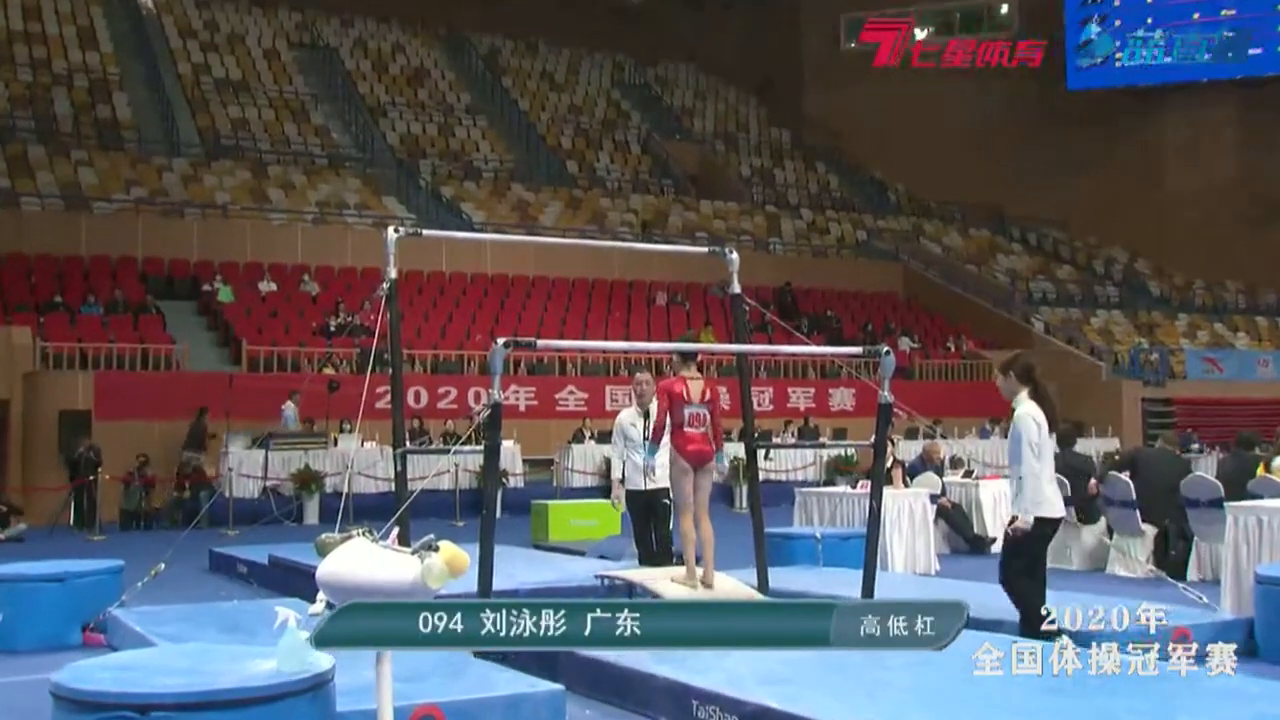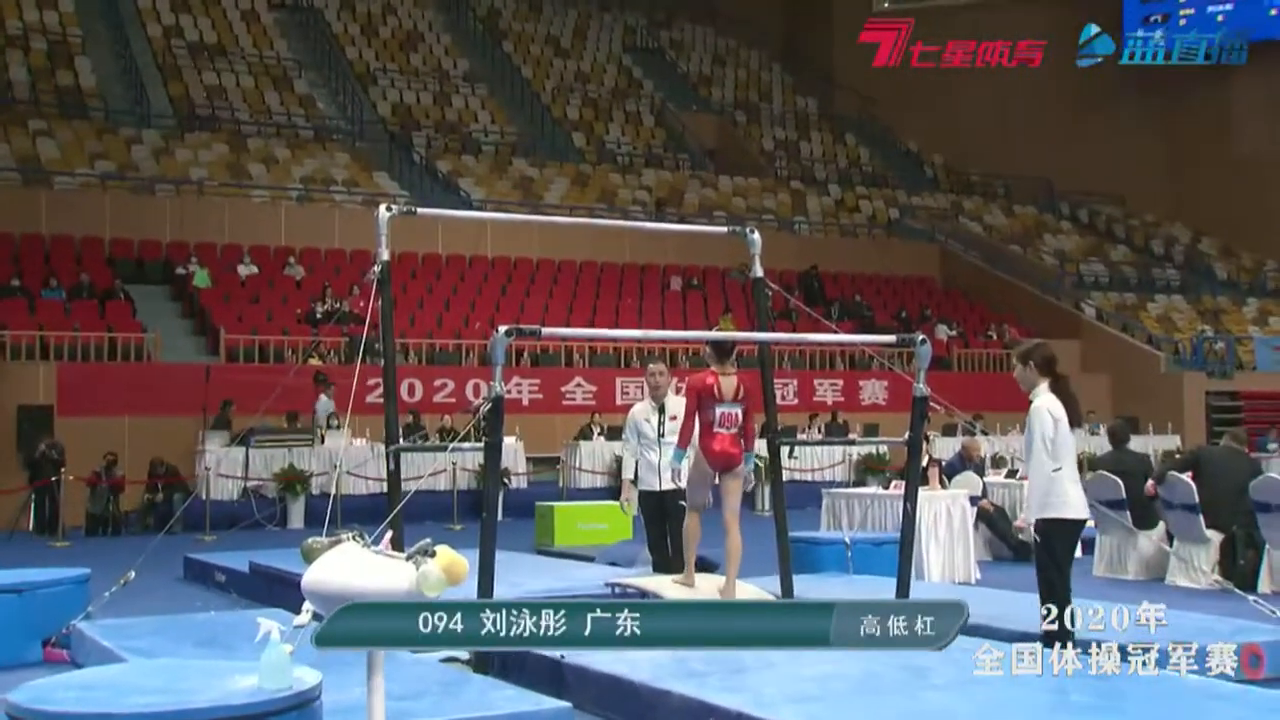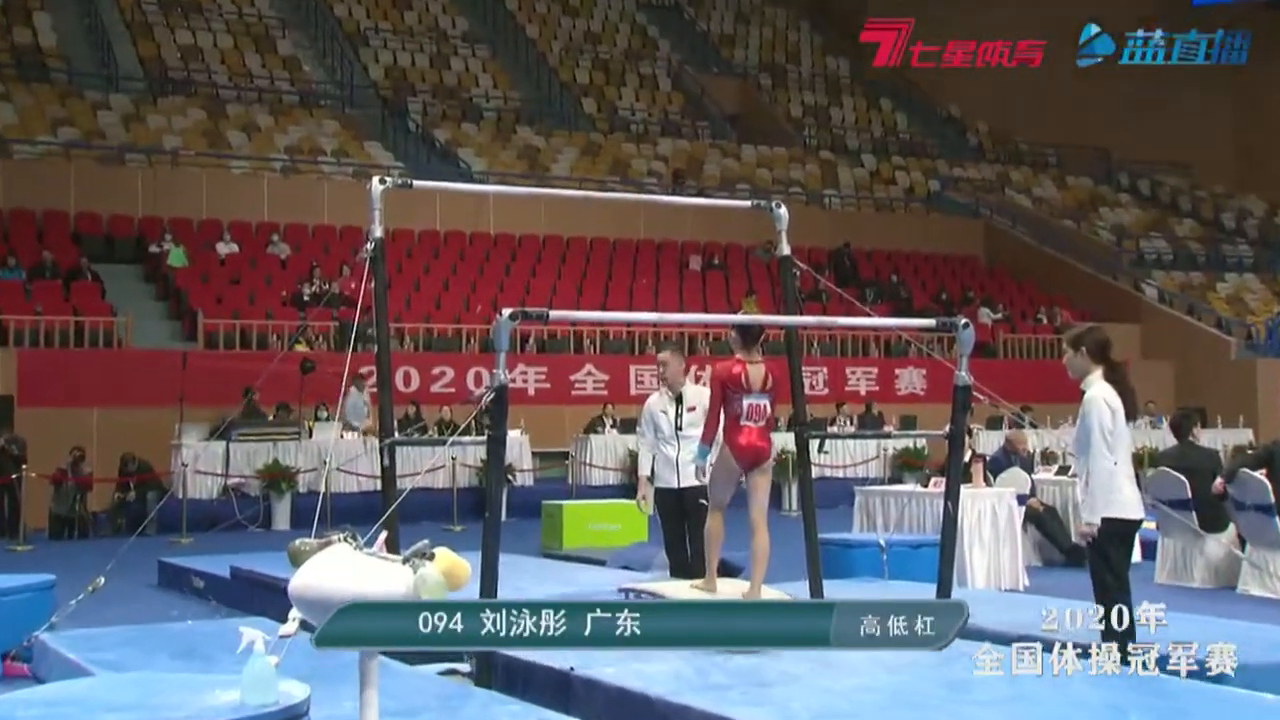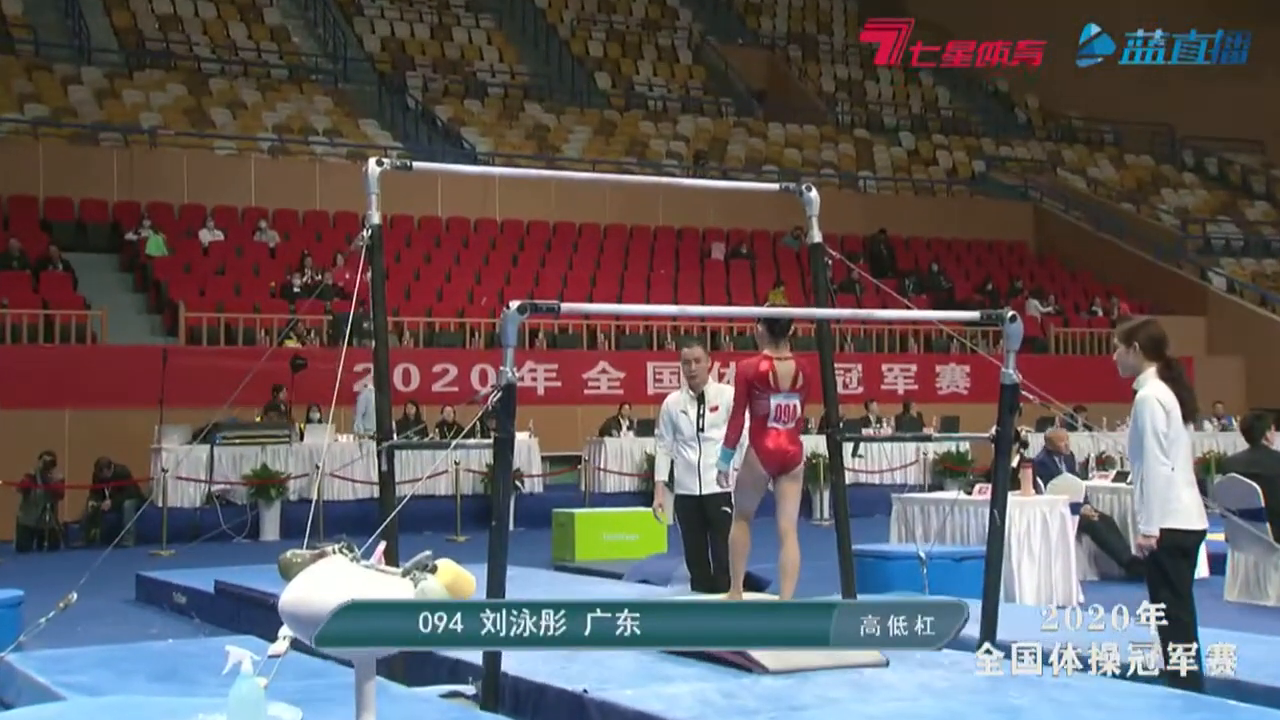
dt=0.7s
person 1, frame 1
left shoulder: (1024, 414)
right shoulder: (1036, 409)
left elbow: (1029, 469)
left wrist: (1024, 515)
left hip: (1035, 509)
right hip: (1045, 507)
left knee: (1012, 575)
right knee: (1028, 576)
person 1, frame 2
left shoulder: (1041, 406)
right shoulder: (1057, 402)
left elbow: (1041, 465)
left wrist: (1028, 513)
left hip: (1055, 509)
right hip: (1070, 507)
left knee: (1053, 588)
right knee: (1055, 585)
right ankle: (1061, 650)
person 1, frame 3
left shoulder: (1095, 396)
right shoulder: (1110, 391)
left elbow: (1100, 462)
left wrist: (1090, 516)
left hip: (1109, 510)
right hip: (1123, 507)
left knee: (1111, 596)
right knee: (1115, 594)
right ankle: (1123, 663)
person 1, frame 4
left shoulder: (1149, 396)
right shoulder: (1167, 390)
left elbow: (1155, 467)
left wrist: (1148, 527)
left hip: (1169, 521)
right hip: (1185, 517)
left knee: (1174, 616)
right knee: (1177, 613)
left ankle: (1185, 693)
right ankle: (1187, 690)
person 2, frame 1
left shoulder: (668, 386)
right shoulder: (709, 388)
left elbow: (660, 423)
right elbow: (717, 426)
left wrist: (651, 454)
right wrist: (720, 457)
left hip: (682, 451)
right hip: (705, 452)
left knee: (686, 513)
right knee: (703, 514)
left ankle: (691, 574)
right ankle: (708, 572)
person 2, frame 2
left shoulder: (698, 382)
right shoulder: (743, 385)
left elbow: (689, 422)
right elbow: (749, 427)
left wrist: (677, 458)
right wrist: (749, 462)
left hip: (709, 452)
right hip: (735, 455)
left knee: (694, 509)
right knee: (732, 521)
left ankle: (689, 572)
right ankle: (730, 584)
person 2, frame 3
left shoulder: (723, 371)
right shoulder: (771, 374)
left elbow: (714, 416)
right elbow: (770, 417)
left wrist: (702, 453)
left hip: (735, 446)
right hip: (763, 448)
left knee: (716, 509)
right knee: (759, 521)
left ankle: (710, 579)
right ankle: (755, 590)
person 2, frame 4
left shoulder: (749, 368)
right shoulder: (802, 371)
left elbow: (738, 417)
right elbow: (799, 416)
left wrist: (724, 459)
left hip: (762, 450)
right hip: (792, 451)
left knee: (741, 518)
right knee: (788, 530)
left ankle: (736, 592)
right ankle: (785, 601)
person 3, frame 1
right shoulder: (624, 417)
right elbow: (617, 452)
right wrist: (615, 485)
left hip: (661, 483)
right hip: (634, 485)
left knee: (663, 535)
right knee: (641, 535)
person 3, frame 2
left shoulder: (684, 406)
right shoulder: (637, 412)
right elbow: (629, 450)
right wrist: (626, 486)
left hip: (678, 484)
right hip: (648, 486)
left knee: (679, 539)
right knee: (655, 541)
person 3, frame 3
left shoulder: (704, 396)
right shoulder: (653, 403)
right elbow: (646, 444)
right wrist: (642, 483)
left hip: (698, 481)
right hip: (665, 483)
left knee: (700, 542)
right knee: (673, 543)
person 3, frame 4
right shoulder: (672, 402)
right elbow: (664, 447)
right wrist: (659, 490)
left hip: (721, 488)
right hip: (686, 490)
left knee: (724, 555)
right knee: (695, 555)
